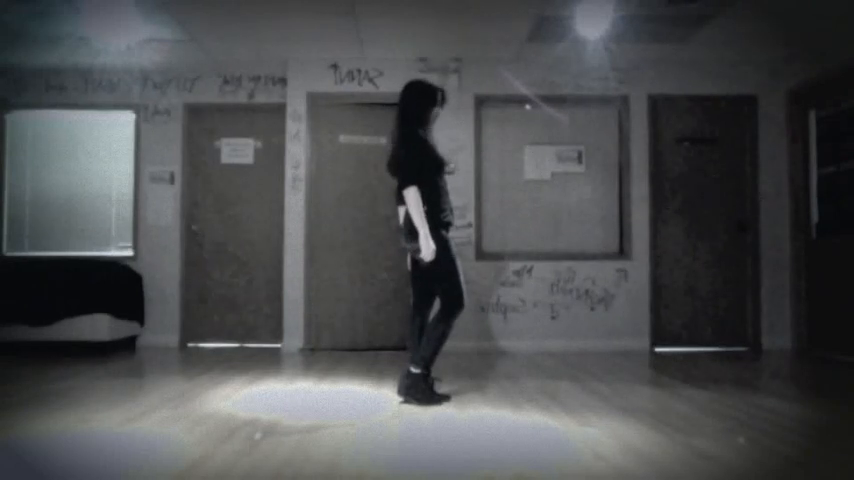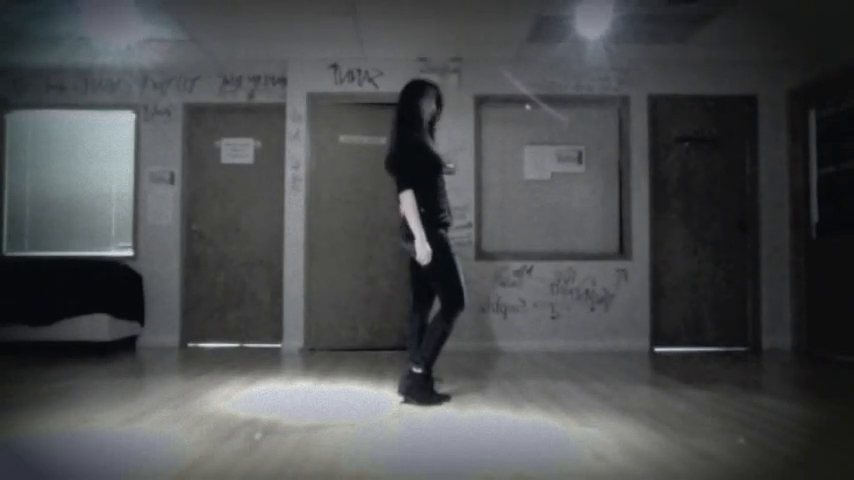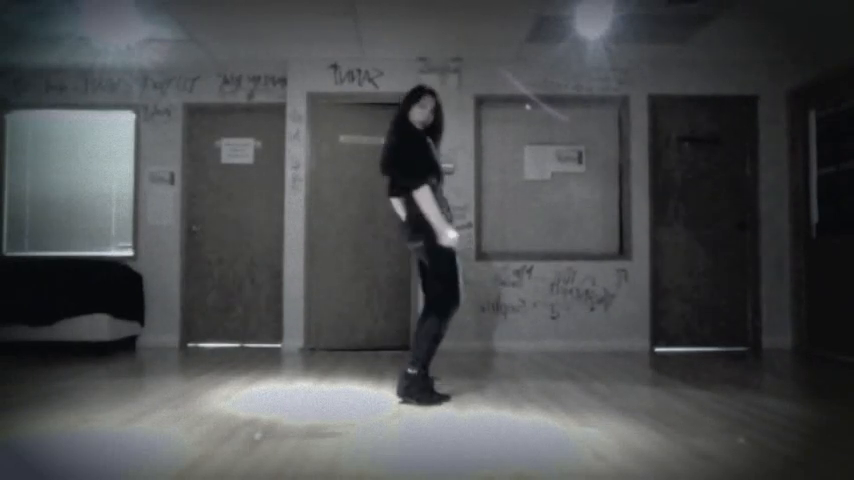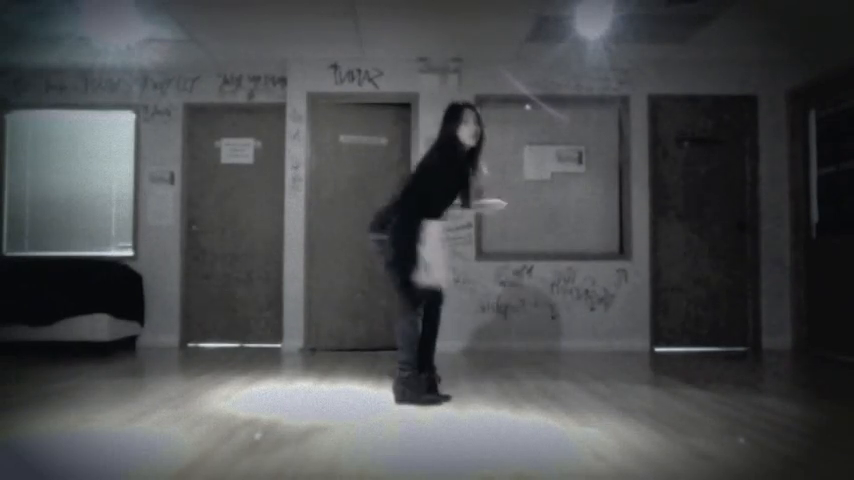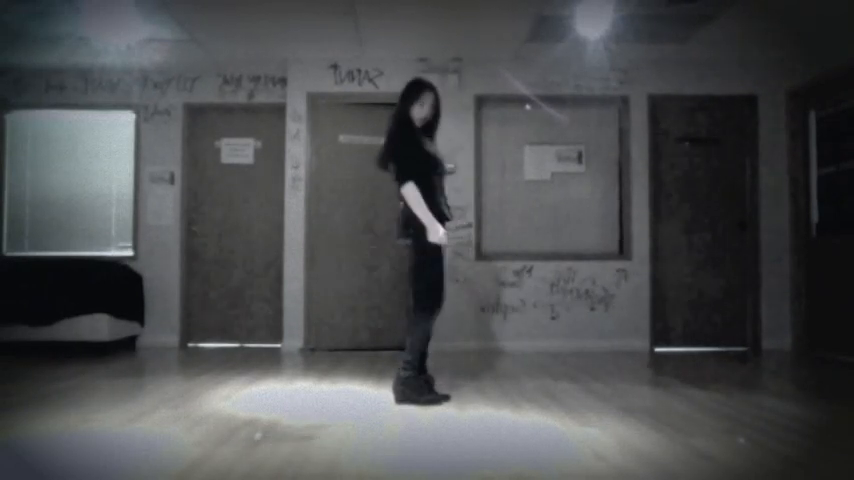
dt=1s
person 1, frame 1
left shoulder: (411, 142)
right shoulder: (415, 140)
left elbow: (403, 195)
right elbow: (410, 187)
left wrist: (412, 239)
right wrist: (425, 234)
left hip: (423, 231)
right hip: (430, 230)
left knee: (422, 305)
right knee: (453, 302)
left ankle: (416, 379)
right ankle: (416, 375)
person 1, frame 2
left shoulder: (417, 140)
right shoulder: (409, 140)
right elbow: (405, 191)
right wrist: (421, 237)
left hip: (427, 230)
right hip: (426, 230)
left knee: (422, 304)
right knee: (453, 302)
left ankle: (416, 379)
right ankle: (417, 376)
person 1, frame 3
left shoulder: (408, 142)
right shoulder: (410, 139)
left elbow: (394, 193)
right elbow: (419, 186)
right wrist: (443, 227)
left hip: (420, 231)
right hip: (429, 231)
left knee: (434, 304)
right knee: (446, 301)
left ankle: (416, 379)
right ankle: (413, 378)
person 1, frame 4
left shoulder: (455, 160)
right shoulder: (447, 158)
right elbow: (433, 214)
left wrist: (476, 205)
left hip: (399, 231)
right hip: (394, 230)
left knee: (432, 297)
right knee: (415, 301)
left ankle: (424, 377)
right ankle: (406, 383)
person 1, frame 5
left shoulder: (416, 138)
right shoulder: (404, 135)
right elbow: (406, 182)
right wrist: (431, 224)
left hip: (426, 227)
right hip: (422, 228)
left knee: (426, 303)
right knee: (429, 302)
left ankle: (417, 377)
right ankle: (407, 381)
